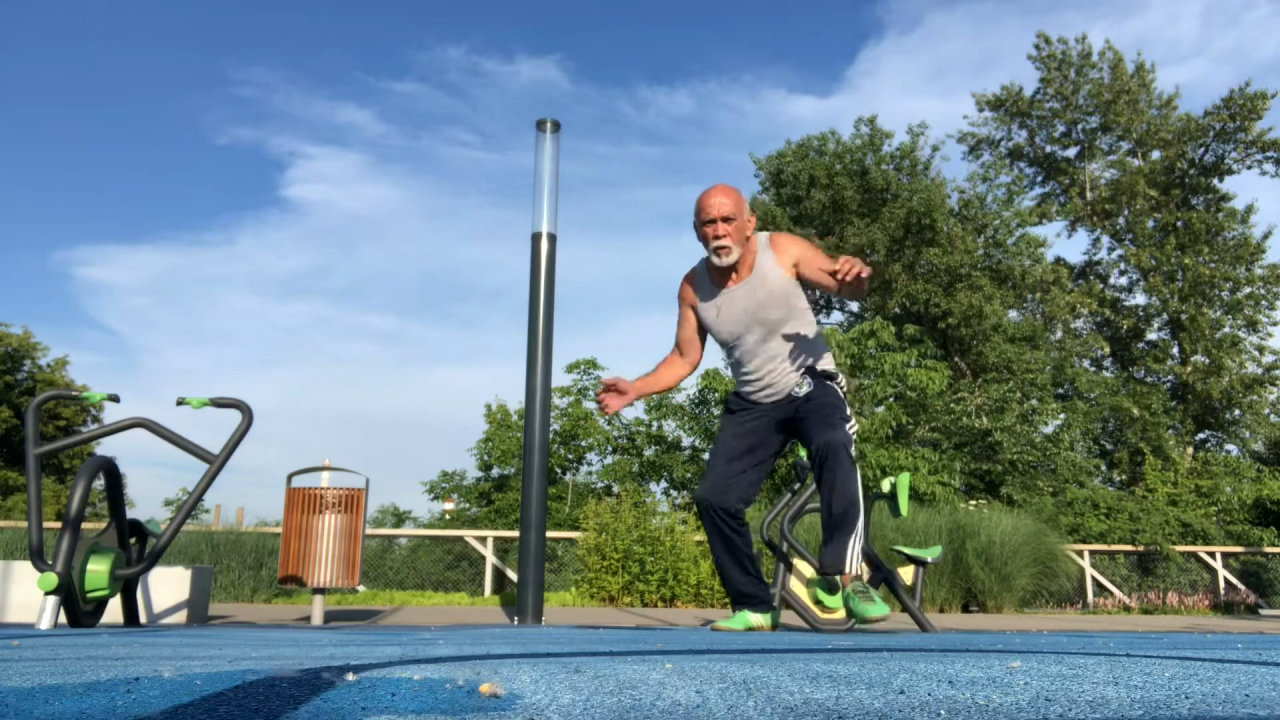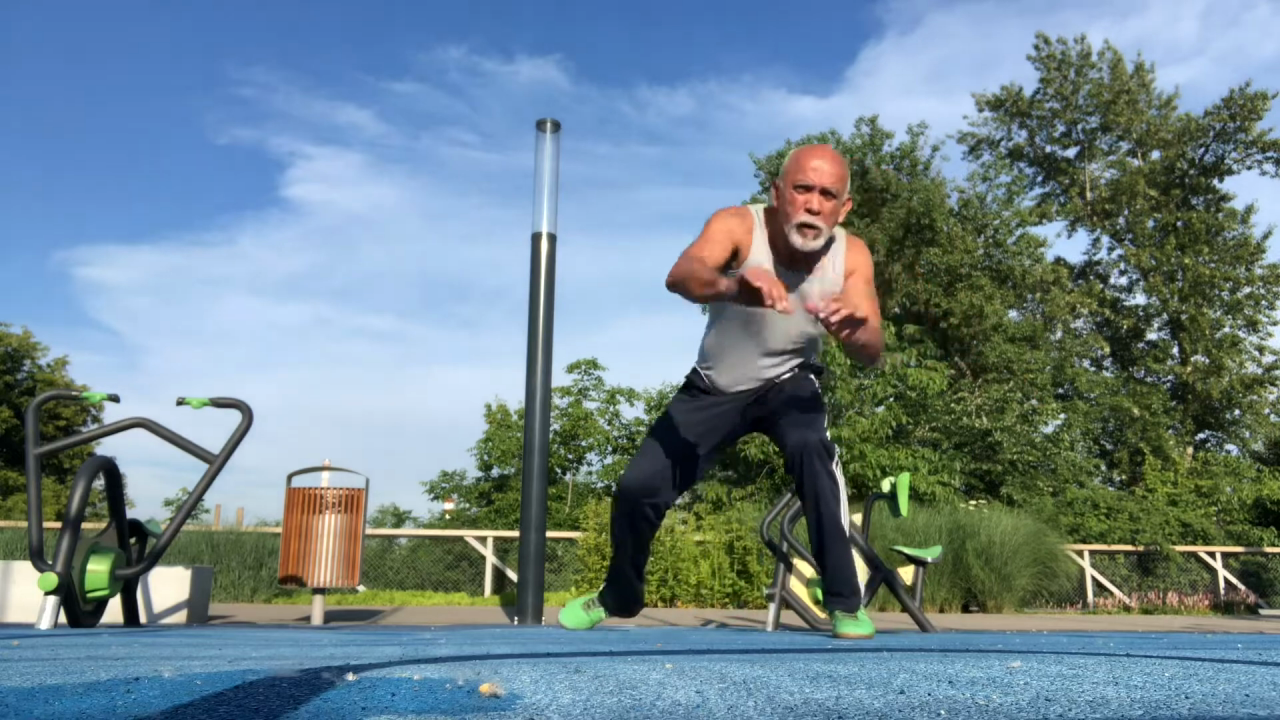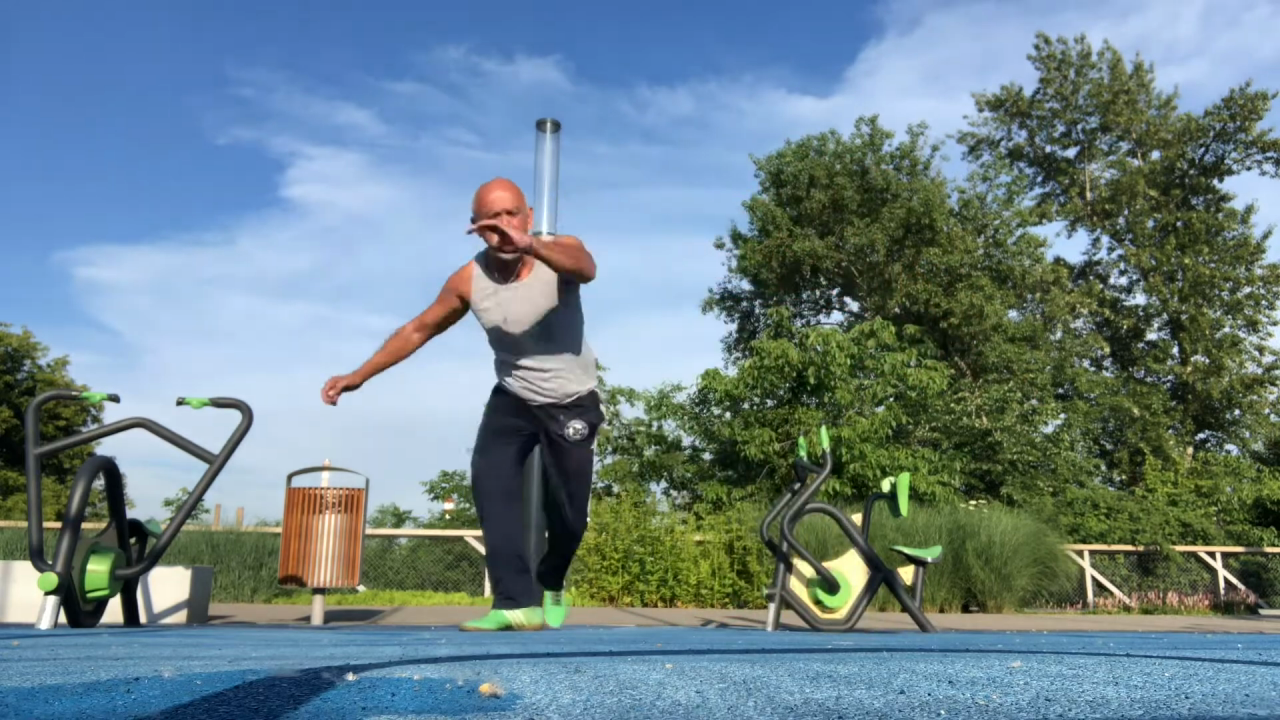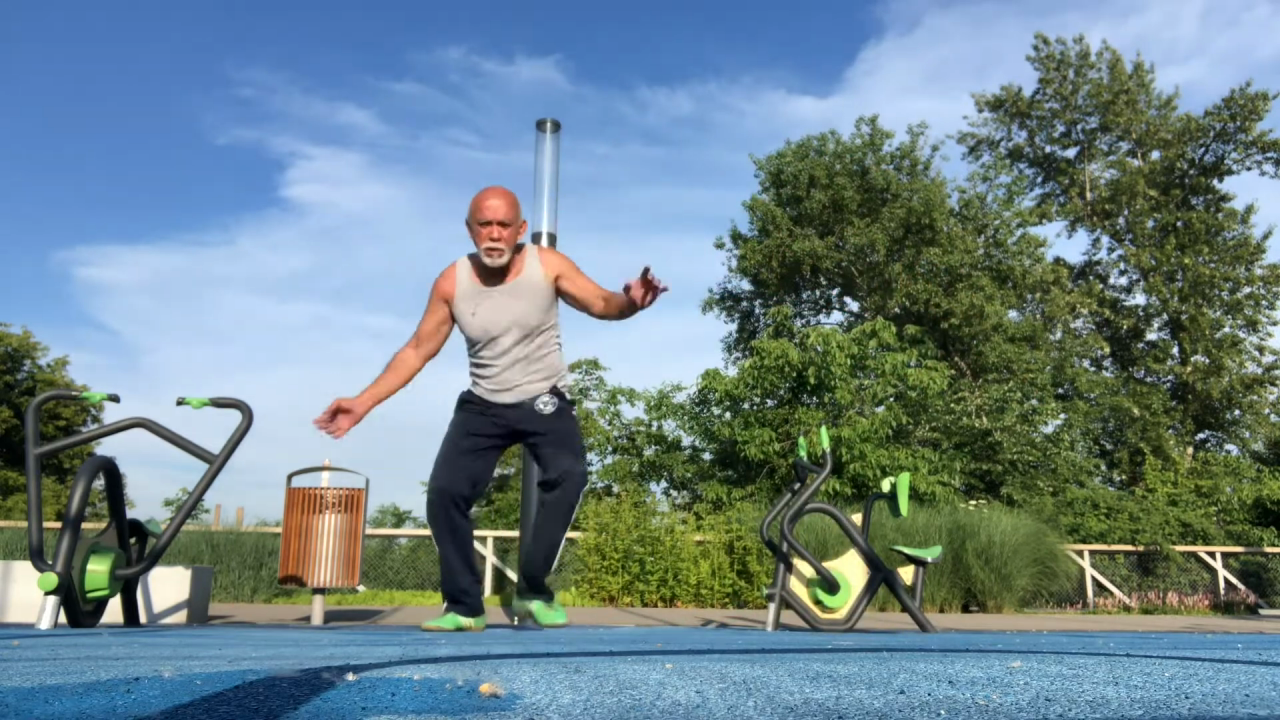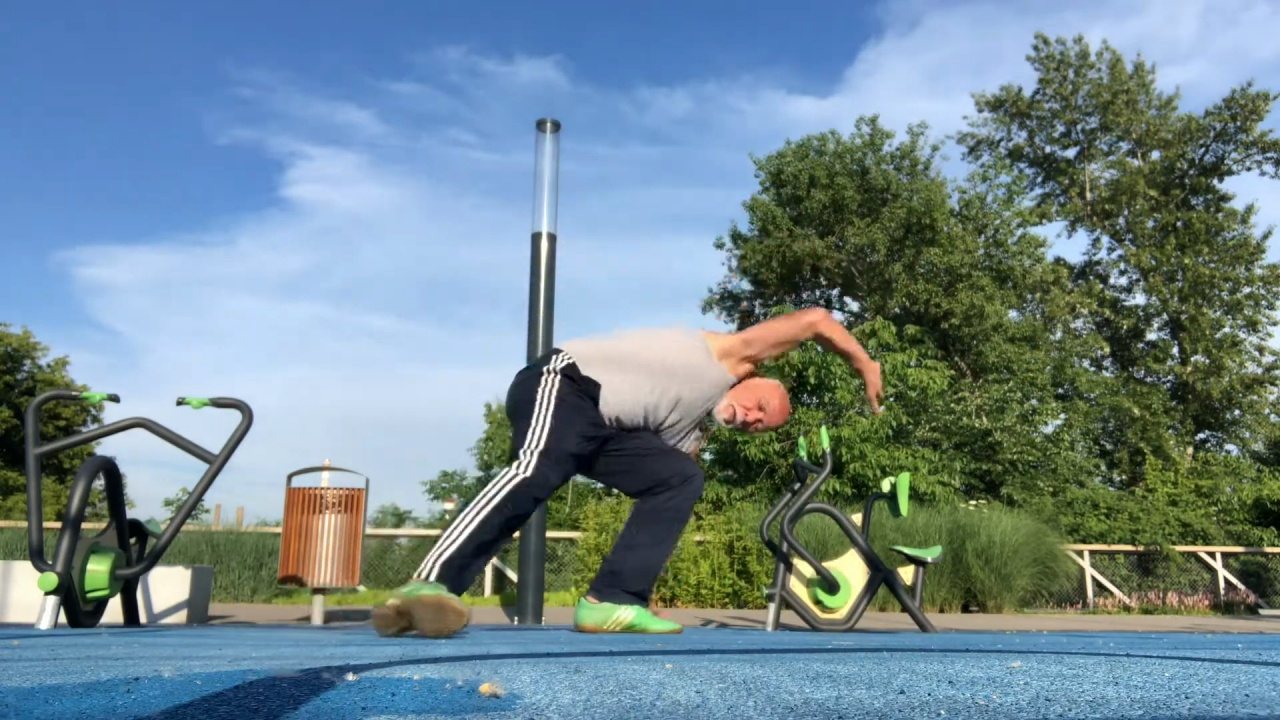
dt=1s
person 1, frame 1
left shoulder: (782, 250)
right shoulder: (693, 285)
left elbow: (851, 287)
right elbow: (684, 359)
left wrist: (857, 274)
right wrist: (634, 389)
left hip: (811, 387)
right hip: (752, 404)
left knee: (835, 447)
right knee: (715, 499)
left ankle: (846, 577)
right ankle: (754, 605)
person 1, frame 2
left shoulder: (851, 255)
right shoulder: (738, 225)
left elbow: (867, 345)
right elbow: (681, 276)
left wrist: (858, 328)
right wrist: (740, 287)
left hip: (787, 383)
right hip: (712, 389)
left knee: (813, 453)
right knee: (639, 489)
left ankle: (844, 605)
right ankle: (619, 598)
person 1, frame 3
left shoulder: (559, 249)
right shoulder: (469, 277)
left elbow: (585, 269)
right elbow: (419, 330)
left wrist: (529, 245)
right wrist: (359, 376)
left hip: (573, 403)
right hip: (512, 400)
left knee: (568, 517)
right knee: (492, 478)
left ankle: (551, 585)
right ankle: (518, 602)
person 1, frame 4
left shoulder: (549, 266)
right shoulder: (452, 281)
left elbow: (606, 306)
right elbow: (418, 349)
left wrist: (634, 300)
right wrist: (363, 402)
left hip: (543, 401)
right hip: (483, 405)
left knee: (568, 472)
right knee: (445, 492)
left ankle: (533, 592)
right ankle: (465, 606)
person 1, frame 5
left shoulder: (687, 441)
right shoulder: (729, 358)
left elbow: (665, 508)
right elbow: (814, 319)
left wrist: (627, 578)
right wrist: (863, 361)
right hip: (562, 382)
left knee: (680, 479)
right knee: (535, 471)
left ankle: (611, 601)
right ankle: (426, 587)
